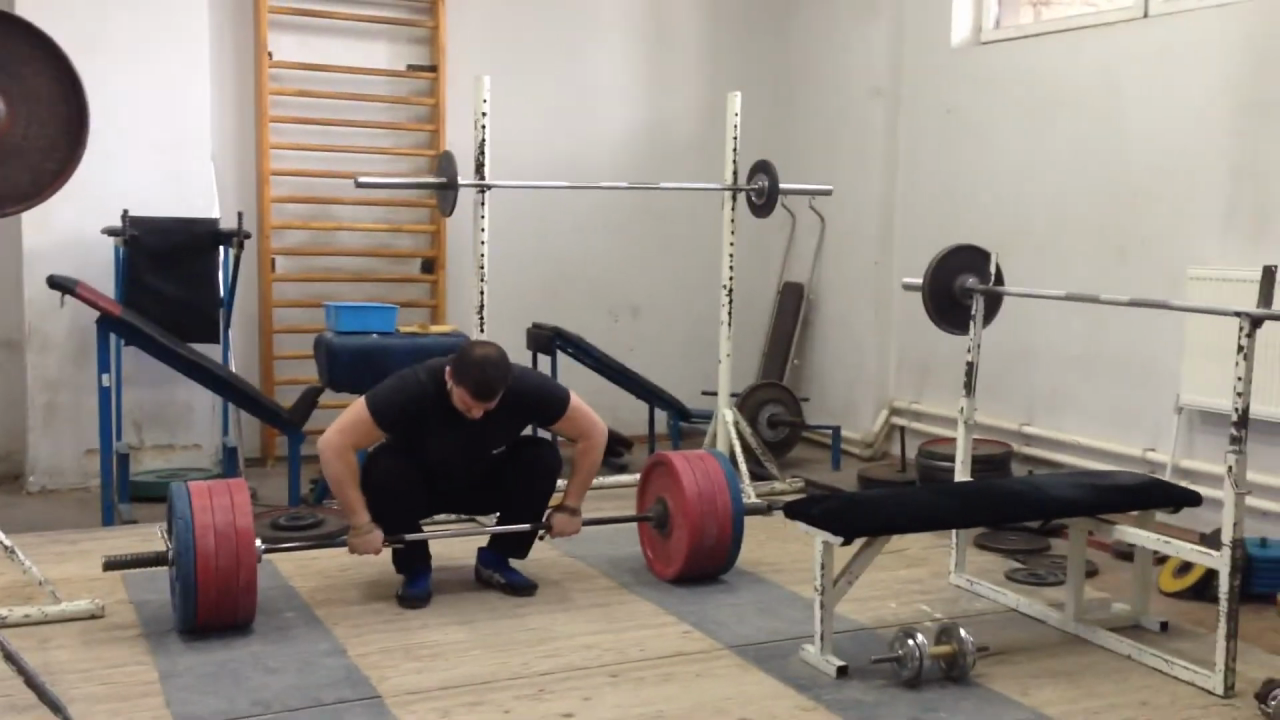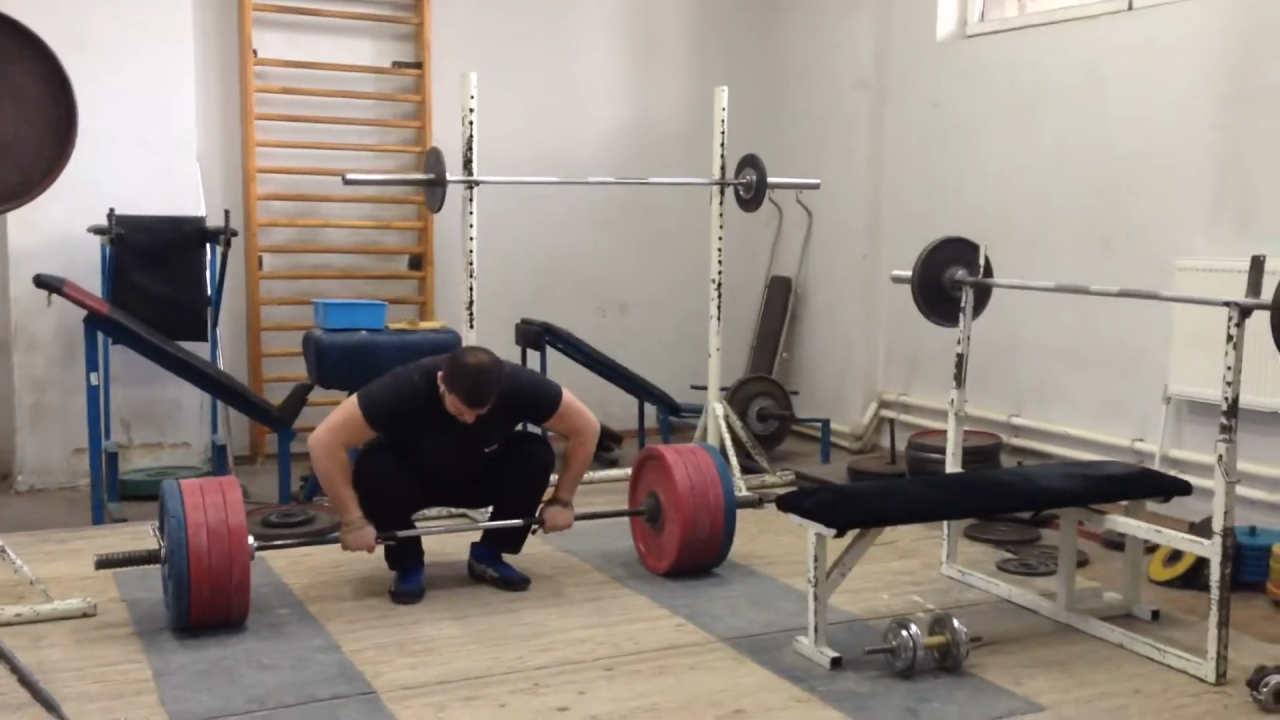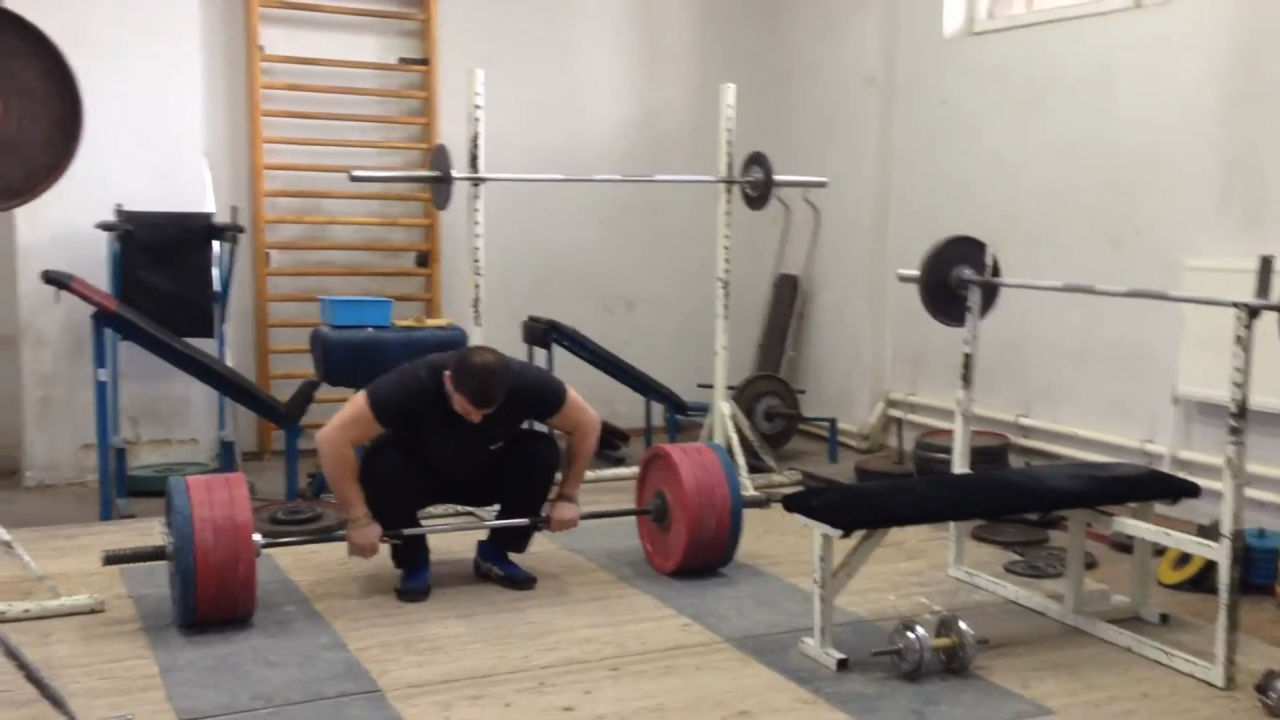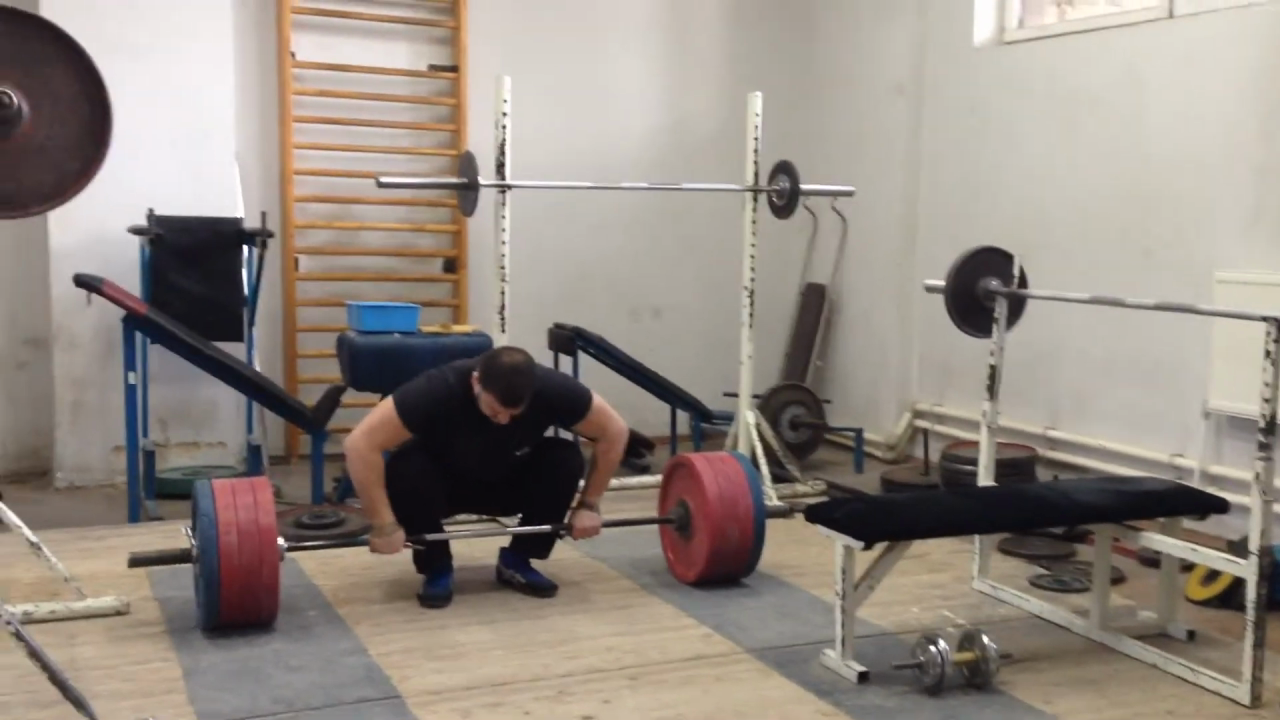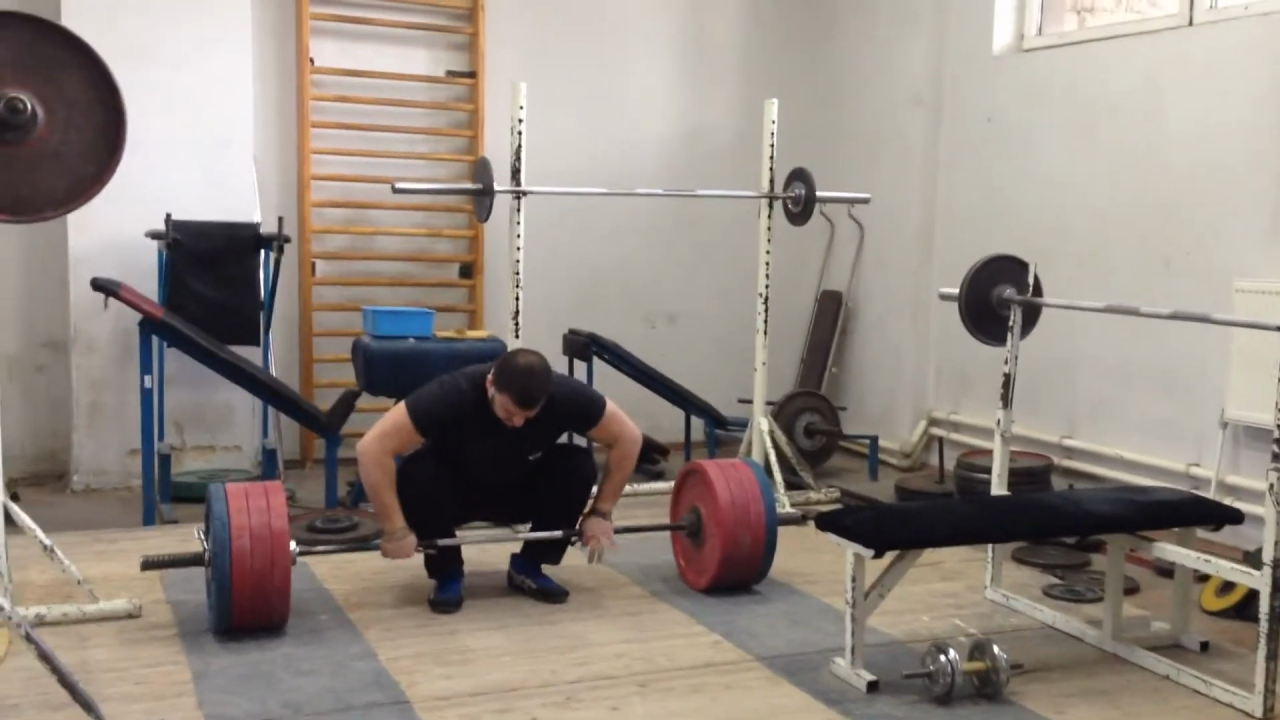
dt=0.2s
person 1, frame 1
left shoulder: (527, 387)
right shoulder: (413, 388)
left elbow: (594, 432)
right elbow: (333, 443)
left wrist: (570, 508)
right wrist: (361, 525)
left hip: (486, 484)
right hip: (420, 488)
left knee: (544, 458)
right knee: (382, 470)
left ankle: (495, 560)
right ankle: (415, 568)
person 1, frame 2
left shoulder: (520, 386)
right shoulder: (406, 388)
left elbow: (586, 428)
right elbow: (323, 441)
left wrist: (562, 502)
right wrist: (353, 521)
left hip: (477, 478)
right hip: (412, 480)
left knee: (536, 454)
right knee: (374, 468)
left ankle: (488, 556)
right ankle: (408, 564)
person 1, frame 3
left shoulder: (526, 383)
right shoulder: (413, 384)
left elbow: (588, 424)
right elbow: (331, 438)
left wrist: (567, 496)
right wrist: (359, 519)
left hip: (484, 473)
right hip: (418, 476)
left knee: (542, 452)
right knee: (381, 465)
left ankle: (493, 554)
right ankle: (414, 562)
person 1, frame 4
left shoulder: (552, 389)
right shoulder: (439, 389)
left elbow: (614, 431)
right elbow: (360, 443)
left wrist: (589, 505)
right wrist: (384, 525)
left hip: (507, 484)
right hip: (443, 486)
left knee: (566, 460)
right knee: (405, 470)
left ankle: (516, 561)
right ankle: (436, 569)
person 1, frame 5
left shoulder: (565, 395)
right shoulder: (453, 394)
left elbow: (628, 438)
right elbow: (371, 448)
left wrist: (601, 513)
right wrist: (396, 531)
left hip: (519, 492)
right hip: (455, 494)
left knee: (579, 466)
right knee: (416, 474)
left ankle: (527, 567)
right ankle: (447, 574)
